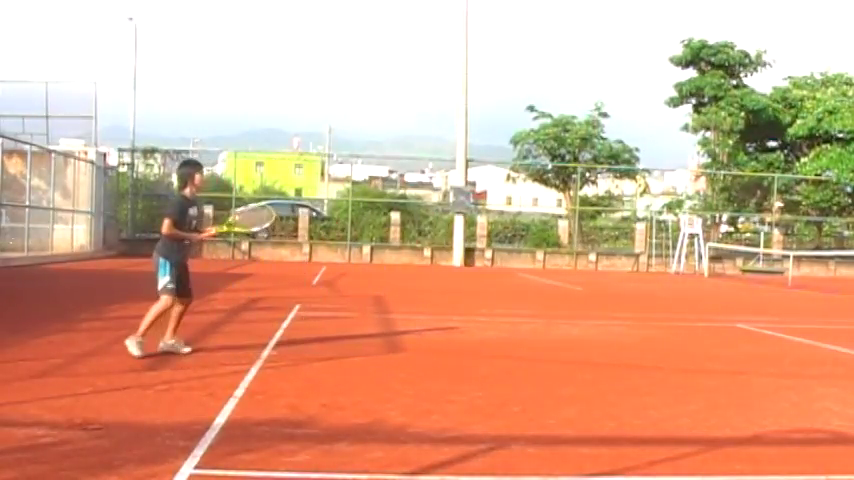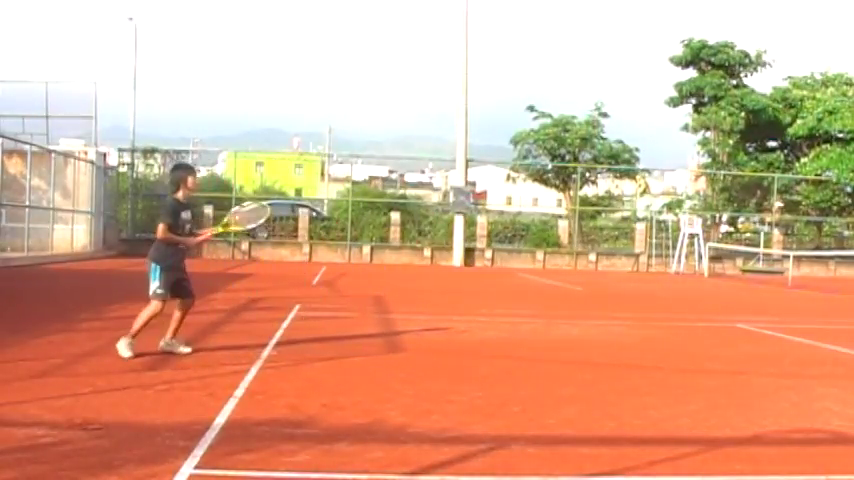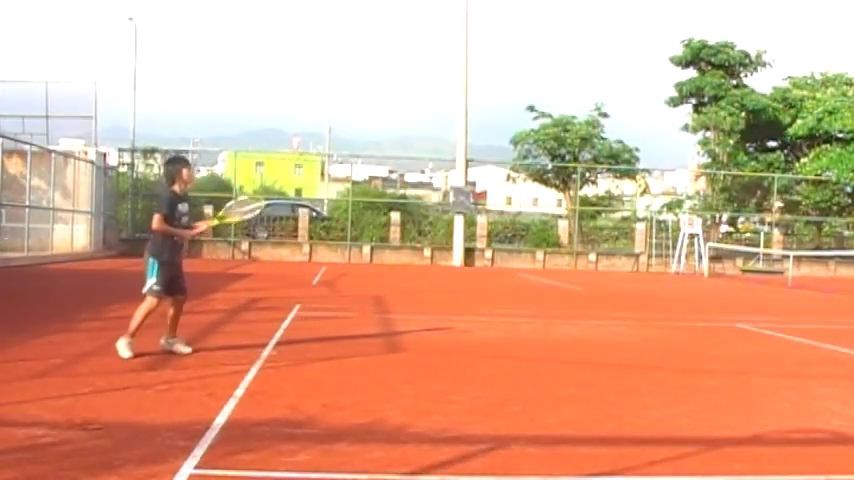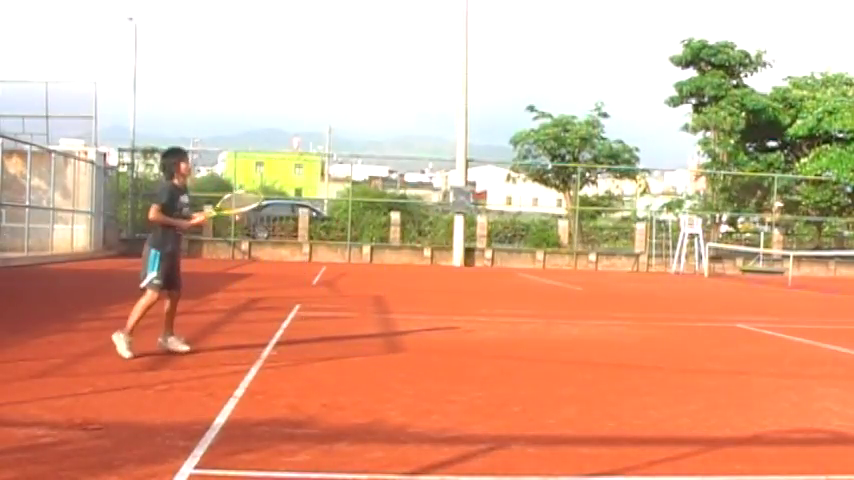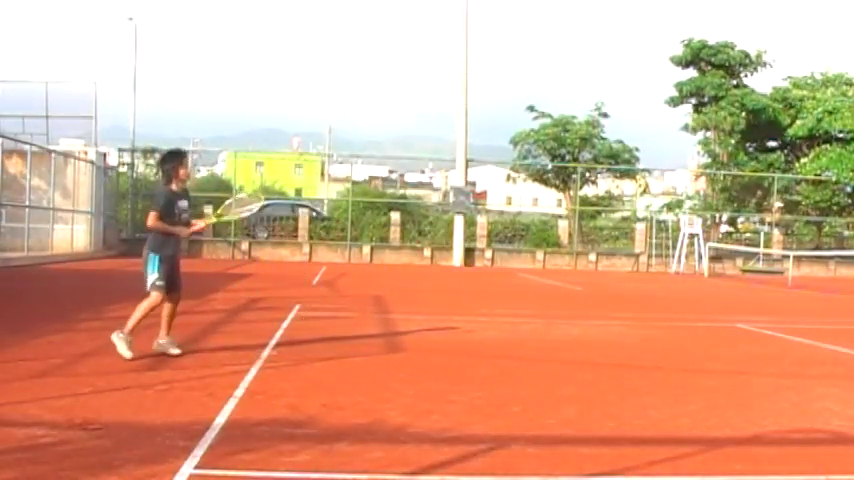
dt=0.1s
person 1, frame 1
left shoulder: (193, 201)
right shoulder: (178, 201)
right elbow: (166, 229)
left wrist: (203, 232)
right wrist: (191, 236)
left hip: (180, 259)
right hip: (167, 258)
left knee: (185, 299)
right knee: (167, 300)
left ankle: (169, 339)
right ankle: (136, 338)
person 1, frame 2
left shoulder: (187, 204)
right shoulder: (171, 204)
right elbow: (161, 233)
left wrist: (199, 235)
right wrist: (186, 240)
left hip: (176, 262)
right hip: (160, 262)
left knee: (187, 299)
right knee: (157, 304)
left ankle: (169, 340)
right ankle: (127, 339)
person 1, frame 3
left shoulder: (183, 197)
right shoulder: (168, 197)
right elbow: (156, 225)
left wrist: (196, 227)
right wrist: (181, 233)
left hip: (173, 257)
right hip: (157, 257)
left knee: (180, 296)
right knee: (152, 300)
left ankle: (170, 339)
right ankle: (127, 338)
person 1, frame 4
left shoulder: (183, 189)
right shoulder: (168, 189)
right elbow: (153, 215)
left wrist: (193, 219)
right wrist: (179, 223)
left hip: (171, 250)
right hip: (158, 250)
left knee: (174, 292)
right knee: (152, 294)
left ankle: (167, 336)
right ankle: (124, 334)
person 1, frame 5
left shoulder: (184, 193)
right shoulder: (164, 195)
right elbow: (151, 222)
left wrist: (195, 224)
right wrist: (178, 229)
left hip: (172, 254)
right hip: (156, 254)
left knee: (174, 296)
right knee: (156, 297)
left ankle: (163, 339)
right ankle: (123, 334)
